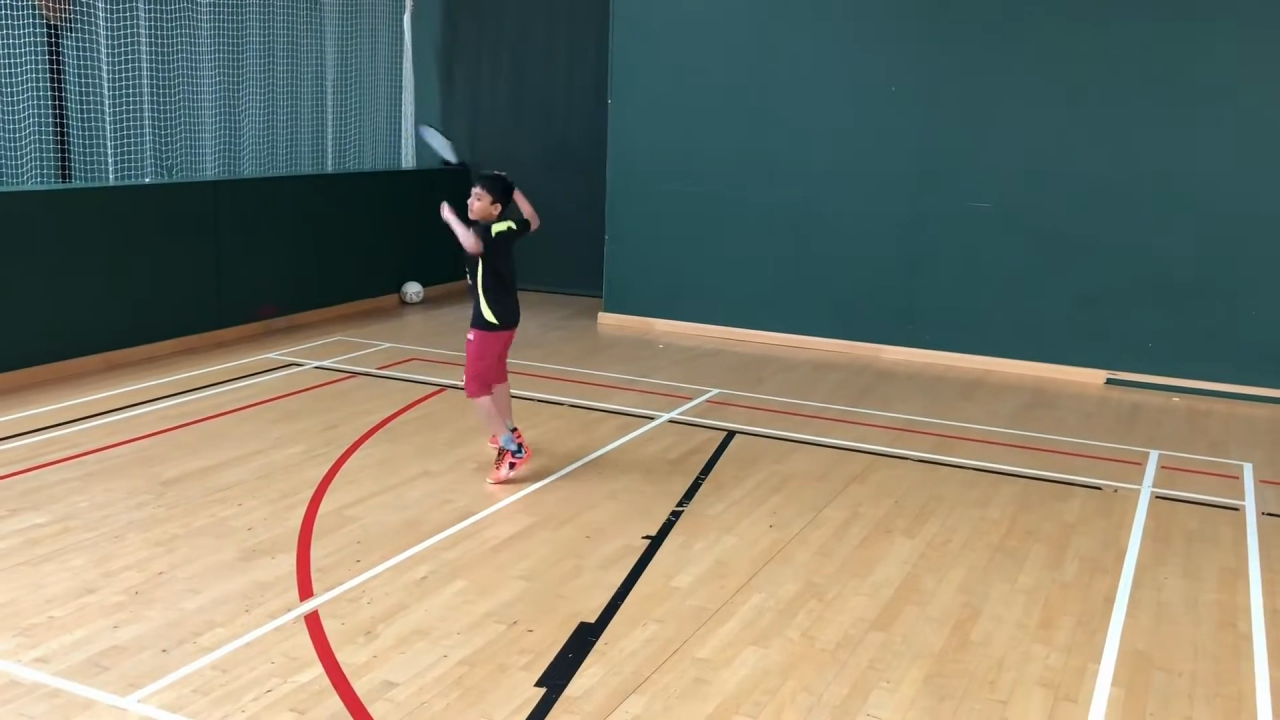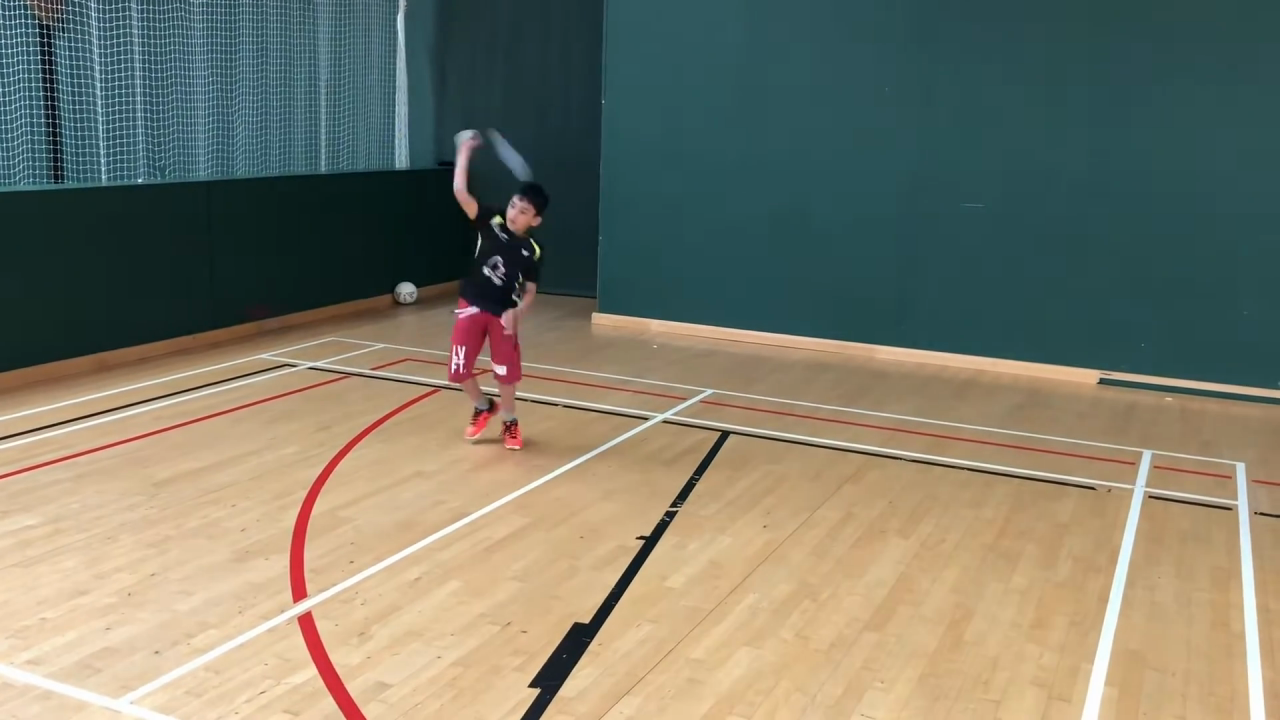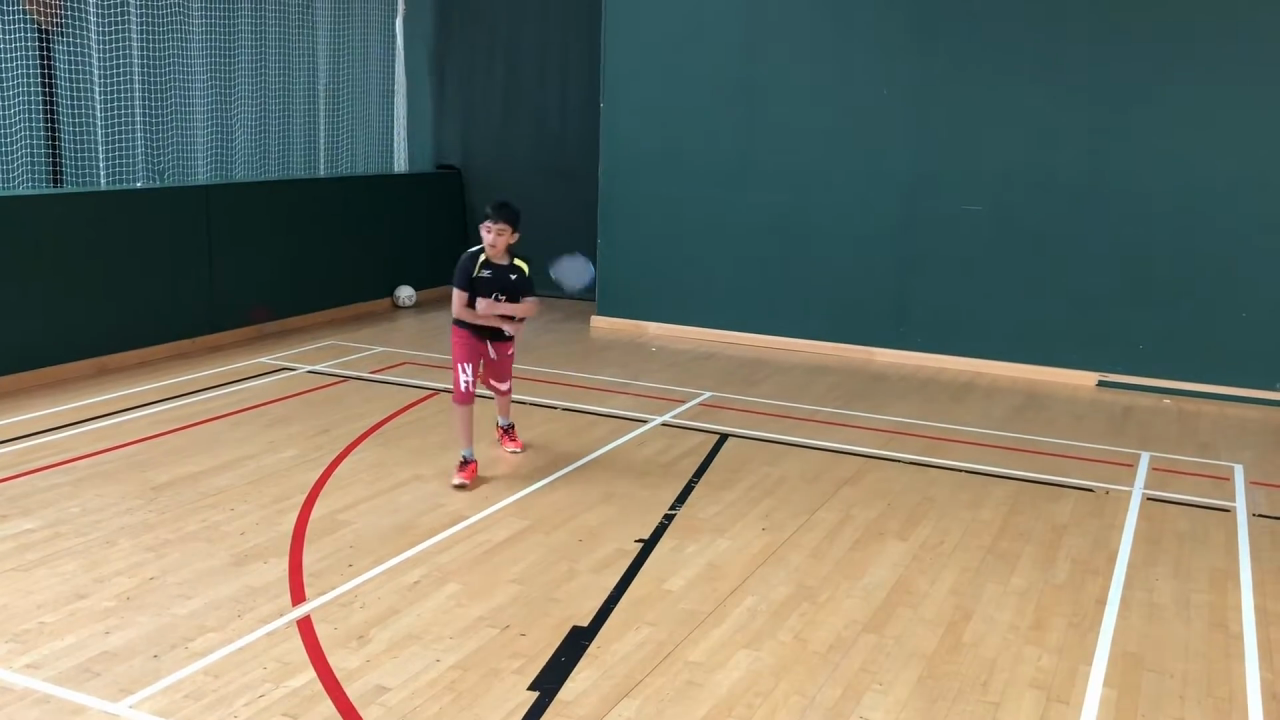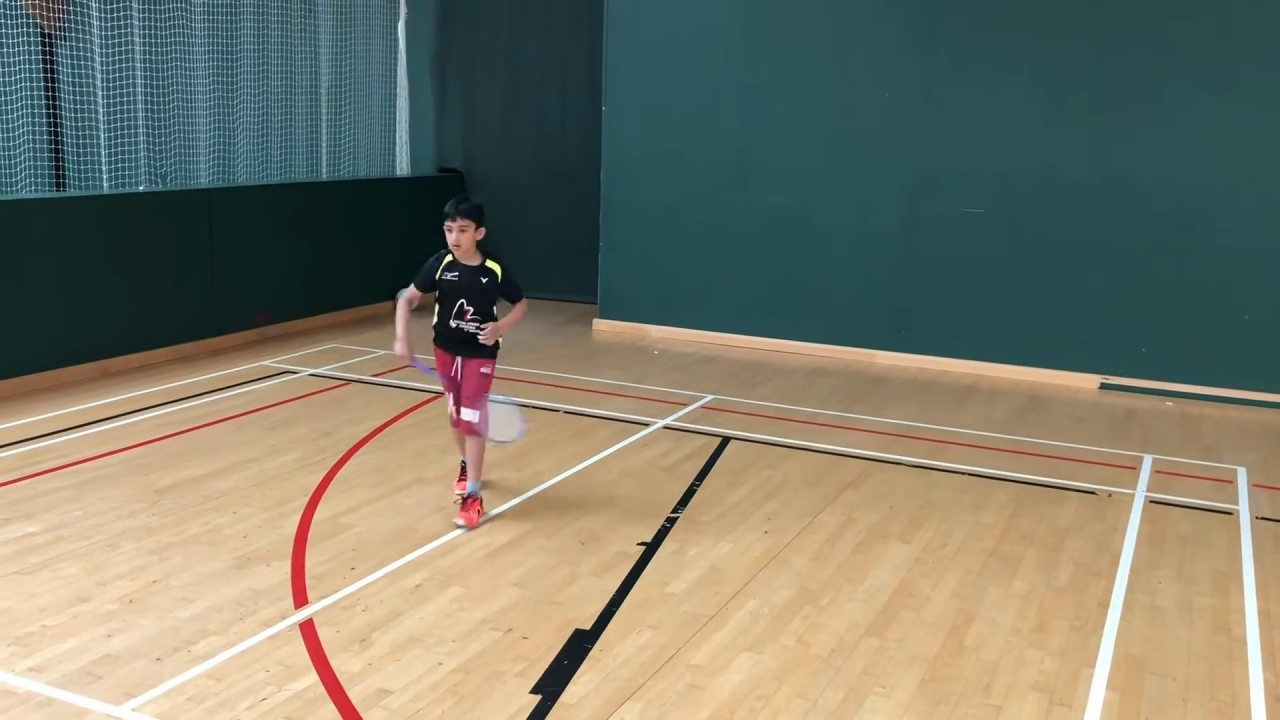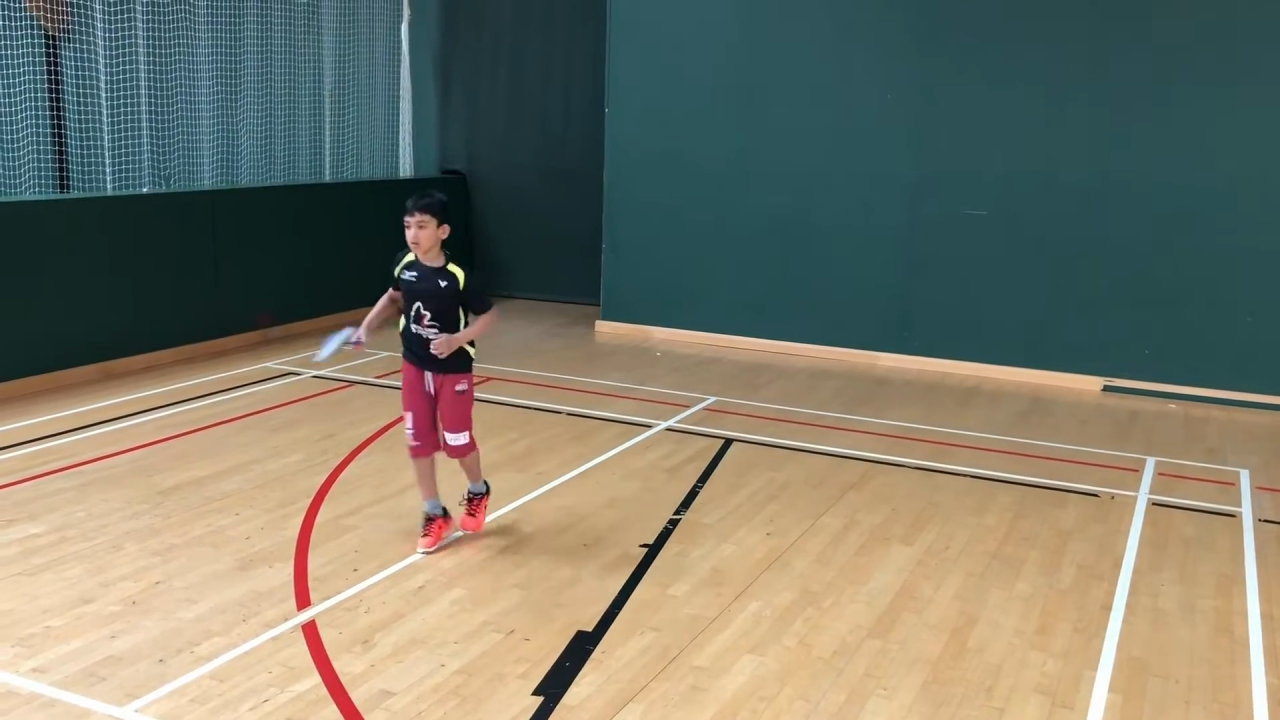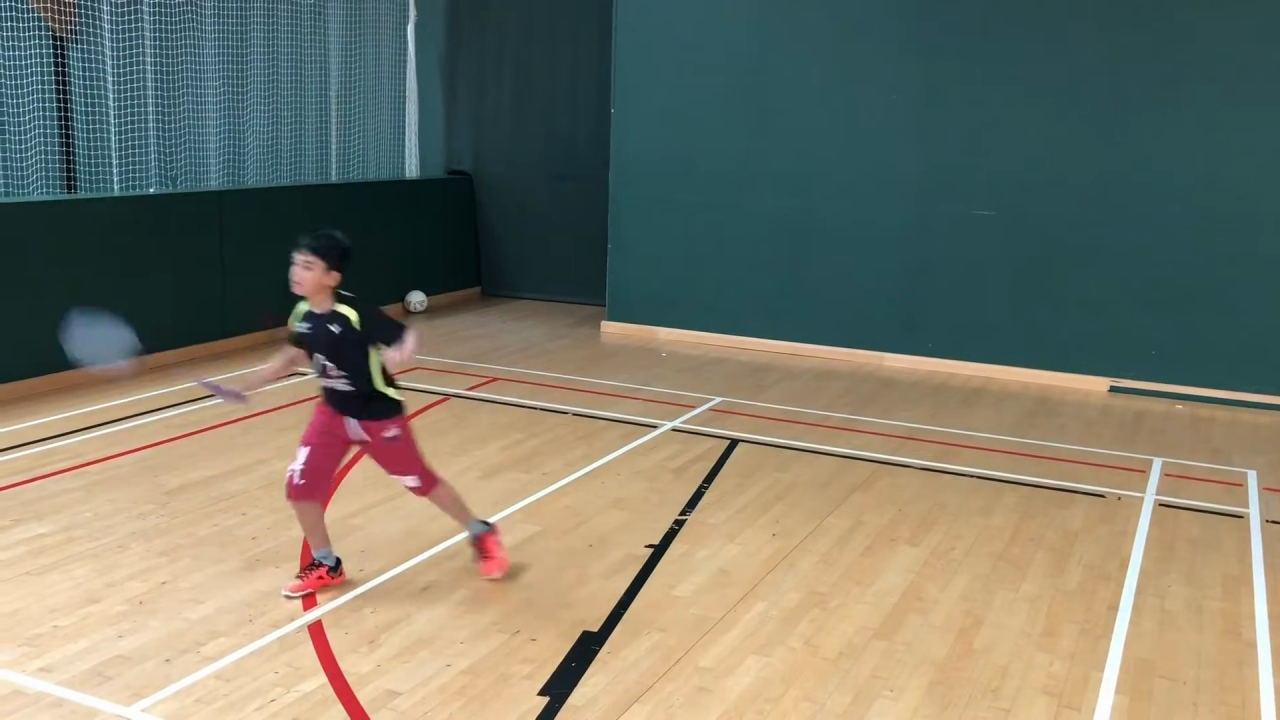
dt=0.4s
person 1, frame 1
left shoulder: (488, 233)
right shoulder: (510, 227)
left elbow: (472, 244)
right elbow: (534, 220)
left wrist: (451, 217)
right wrist: (512, 191)
left hip: (489, 320)
right hip: (505, 317)
left knee: (477, 386)
right knee: (494, 377)
left ankle: (511, 451)
right ankle: (509, 432)
person 1, frame 2
left shoulder: (531, 250)
right shoulder: (491, 223)
left elbow: (530, 290)
right elbow: (461, 191)
left wrist: (516, 312)
right wrist: (465, 151)
left hip: (505, 313)
right hip: (472, 306)
left knee: (507, 374)
right knee: (459, 373)
left ankle: (509, 421)
right ankle: (482, 406)
person 1, frame 3
left shoulder: (520, 267)
right shoulder: (470, 261)
left elbow: (531, 306)
right elbow: (457, 308)
left wrist: (501, 308)
right wrist: (501, 321)
left hip: (502, 335)
right hip: (468, 331)
left knee: (502, 387)
right knee: (464, 392)
left ankle: (504, 427)
right ankle: (468, 459)
person 1, frame 4
left shoulder: (495, 270)
right shoulder: (439, 264)
left elbow: (521, 304)
right elbow: (407, 298)
left wrist: (500, 327)
right wrist: (402, 338)
left hip: (481, 355)
right hip: (446, 351)
left knee: (475, 420)
right knee: (458, 417)
left ankle: (473, 493)
right ankle: (467, 463)
person 1, frame 5
left shoulder: (458, 276)
right shoulder: (404, 265)
left elbow: (487, 317)
left wrist: (456, 339)
right wrist: (367, 324)
left hip: (452, 369)
right hip: (414, 365)
left knee: (459, 441)
right knee: (419, 443)
left ankle: (477, 489)
right ankle: (436, 515)
person 1, frame 6
left shoulder: (355, 314)
right shoulder: (302, 315)
left elbow: (409, 336)
right elbow: (292, 356)
left wrist: (402, 356)
right wrist: (247, 385)
left hip: (378, 413)
right hip: (335, 410)
left knee: (422, 481)
right knee: (299, 486)
left ankle: (481, 534)
right ankle: (326, 564)
